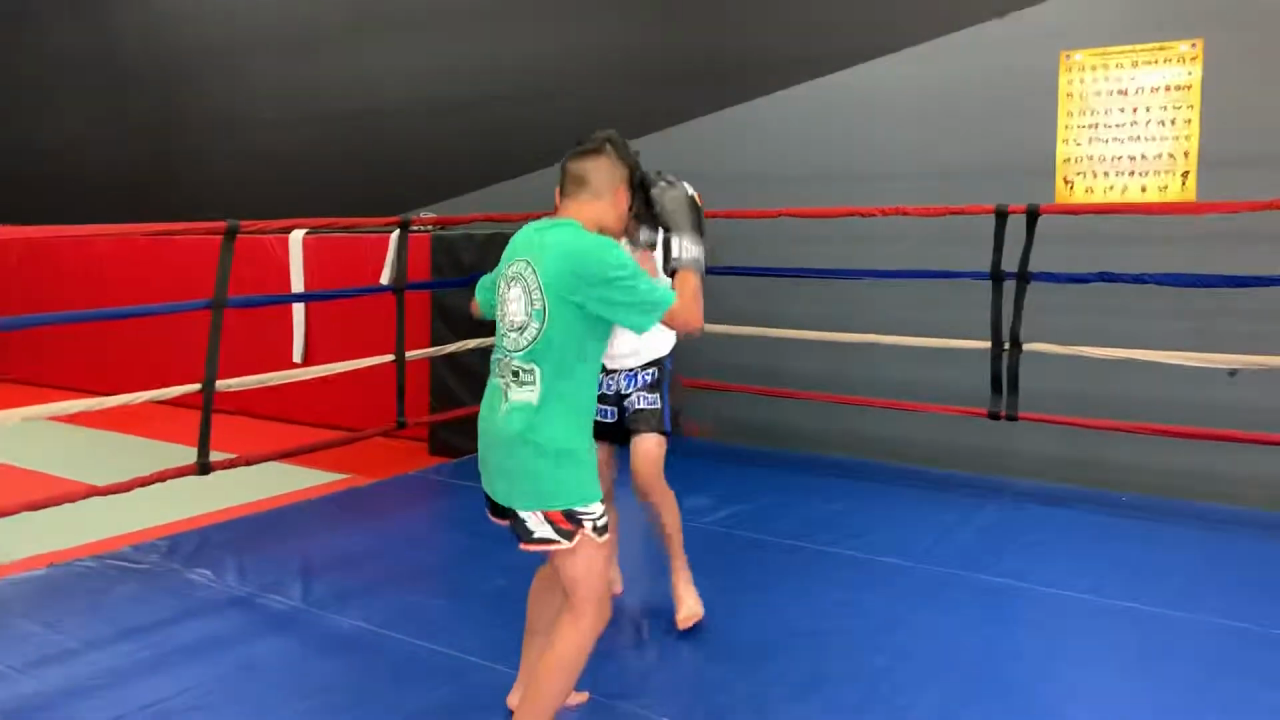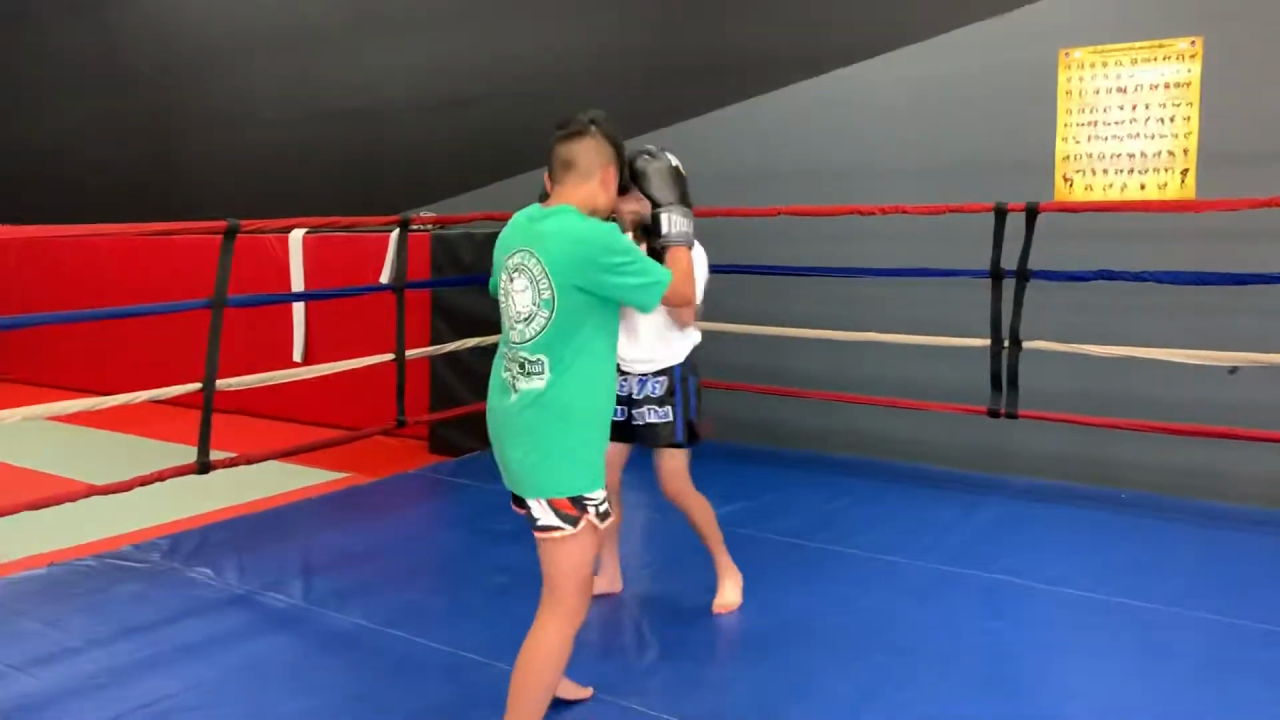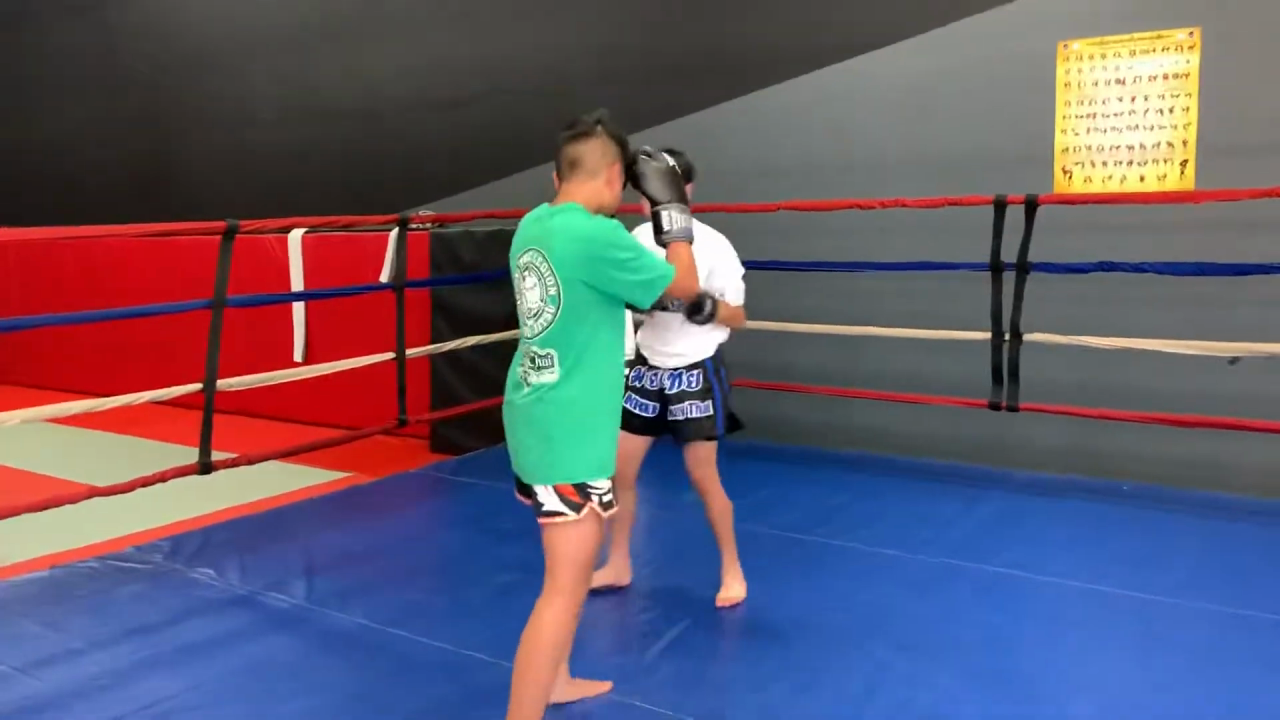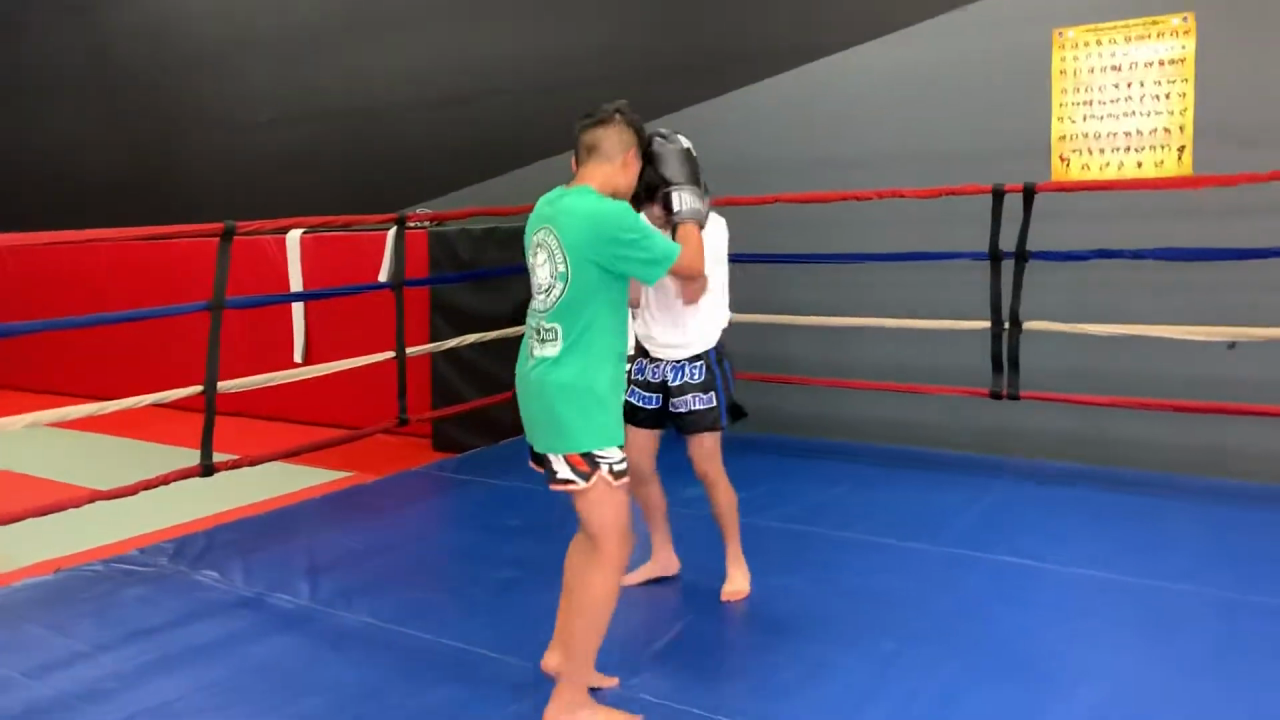
dt=0.2s
person 1, frame 1
left shoulder: (525, 239)
right shoulder: (594, 256)
left elbow: (481, 305)
right elbow: (687, 318)
right wrist: (687, 239)
left hip: (503, 439)
right hip: (546, 453)
left knee: (564, 563)
right knee: (587, 611)
person 1, frame 2
left shoulder: (517, 227)
right shoulder: (594, 240)
right elbow: (682, 295)
right wrist: (674, 212)
left hip: (516, 426)
right hip: (556, 440)
left knee: (572, 564)
right knee: (567, 604)
person 1, frame 3
left shoulder: (531, 226)
right shoulder: (597, 237)
right elbow: (683, 286)
right wrist: (672, 207)
left hip: (535, 418)
right hip: (567, 431)
left knee: (579, 554)
right knee: (563, 592)
person 1, frame 4
left shoulder: (548, 207)
right shoulder: (609, 217)
right elbow: (690, 267)
right wrist: (685, 192)
left hip: (550, 391)
right hip: (577, 402)
left knee: (597, 530)
right knee: (609, 552)
left ankle: (562, 651)
person 2, frame 1
left shoulder: (657, 240)
left wrist: (642, 237)
left hip: (648, 372)
right hip: (603, 373)
left knee: (647, 478)
right knee: (598, 483)
left ankle: (681, 578)
right ankle: (608, 575)
person 2, frame 2
left shoulder: (685, 250)
left elbow: (684, 319)
left wrist: (660, 255)
left hip: (666, 377)
right hip: (622, 375)
left knee: (676, 487)
right knee: (603, 479)
left ankle: (726, 568)
right ankle: (608, 572)
person 2, frame 3
left shoulder: (715, 247)
right shoulder: (639, 238)
left elbow: (737, 317)
left wrist: (704, 308)
left hip: (695, 373)
right hip: (648, 368)
left knee: (704, 479)
right knee: (620, 469)
left ankle: (732, 568)
right ankle: (618, 564)
person 2, frame 4
left shoulder: (710, 227)
left elbow: (692, 292)
right elbow: (632, 300)
left hip: (696, 362)
right hip: (649, 360)
left knee: (708, 470)
right knee: (637, 465)
left ankle: (736, 561)
right ankle: (662, 556)
